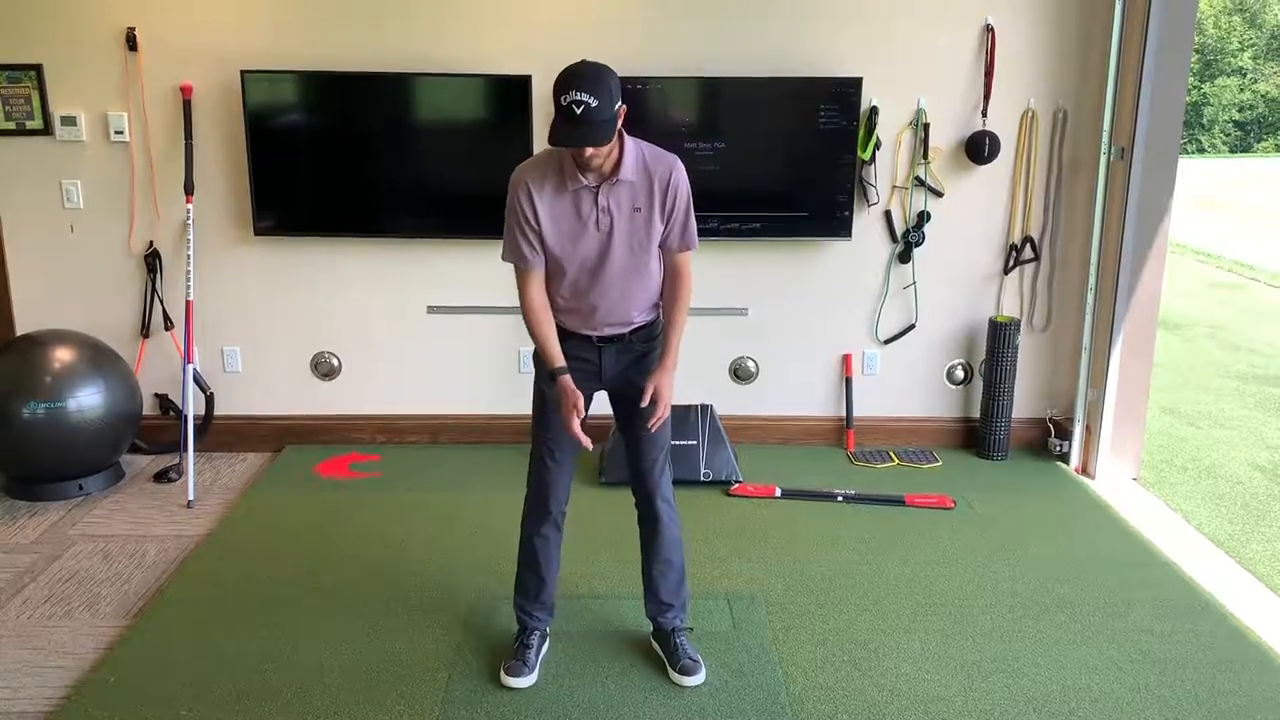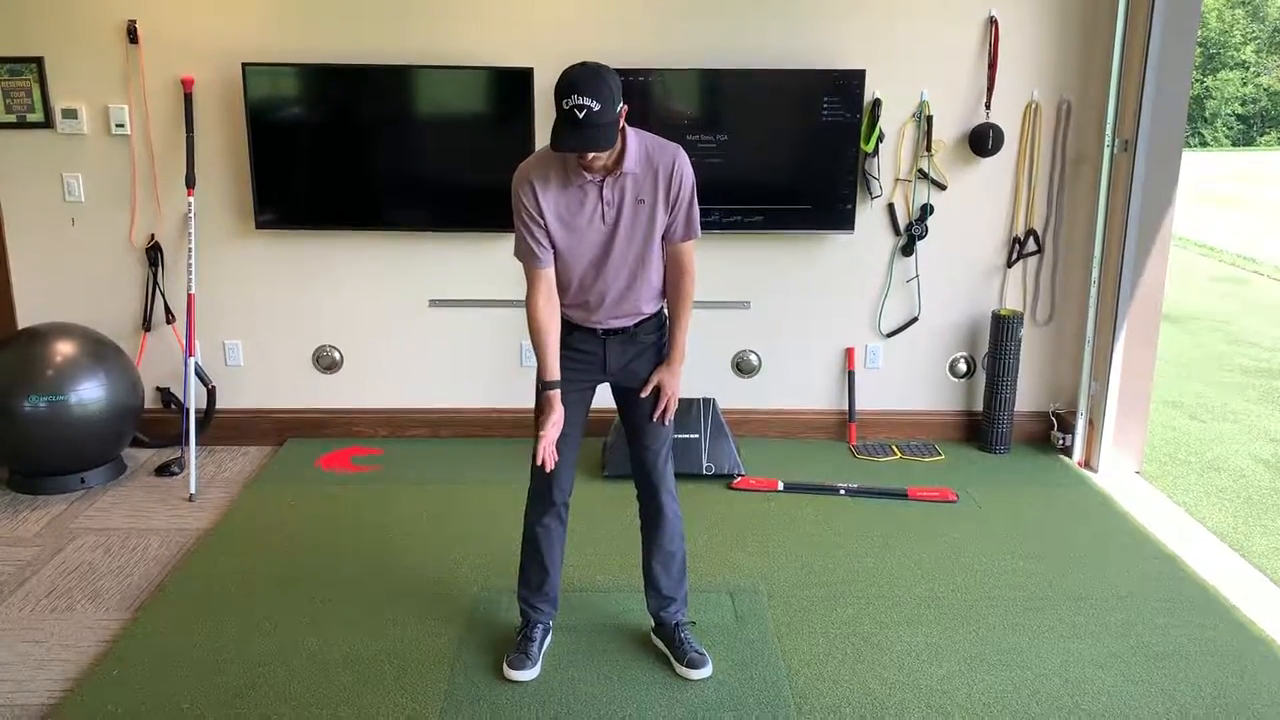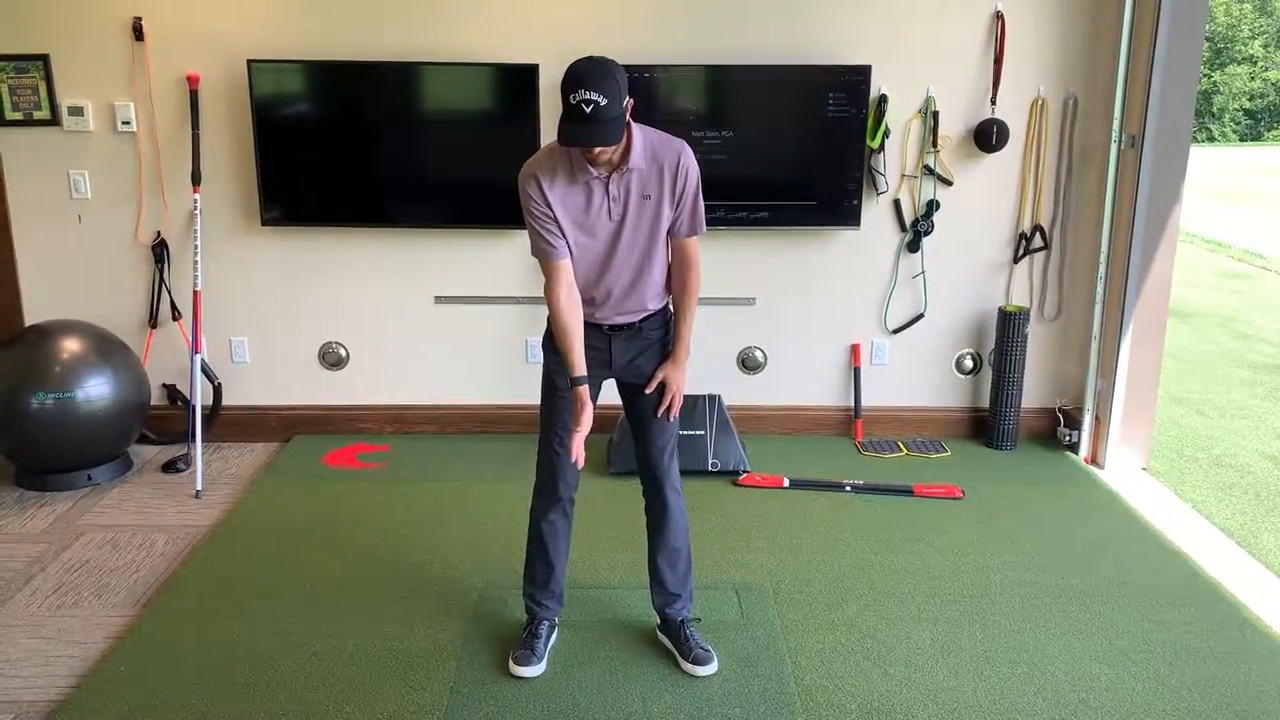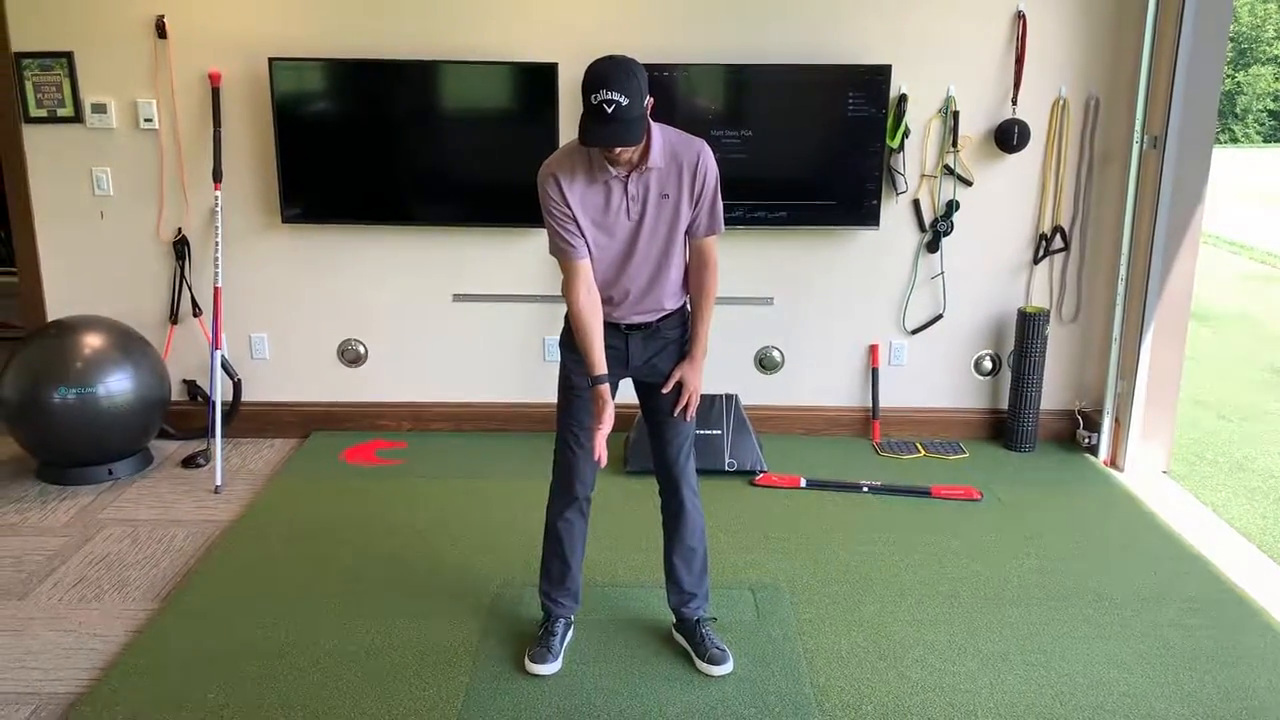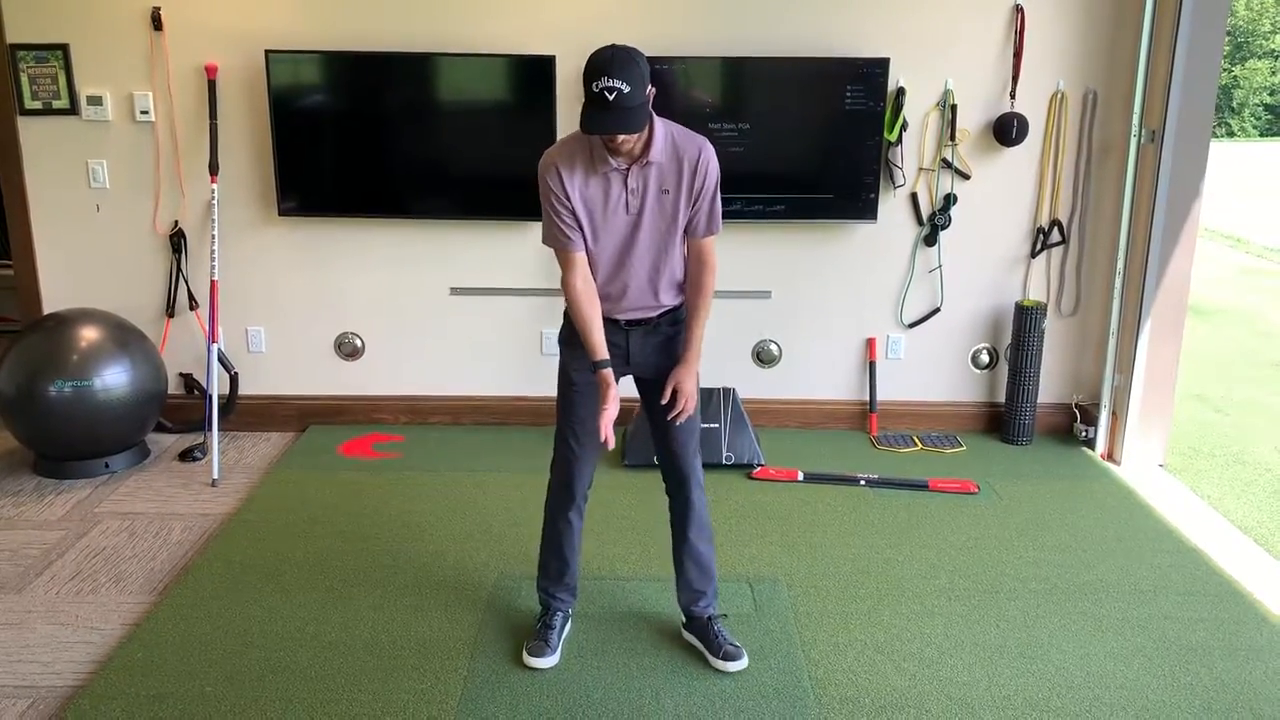
dt=1s
person 1, frame 1
left shoulder: (665, 173)
right shoulder: (530, 182)
left elbow: (679, 271)
right elbow: (531, 287)
left wrist: (667, 366)
right wrist: (561, 379)
left hip: (639, 348)
right hip: (566, 350)
left knee: (655, 493)
right knee: (546, 497)
left ankle: (669, 625)
right ankle: (532, 628)
person 1, frame 2
left shoulder: (669, 164)
right shoulder: (533, 179)
left elbow: (681, 265)
right elbow: (541, 287)
left wrist: (675, 360)
right wrist: (552, 392)
left hip: (643, 339)
right hip: (570, 340)
left knee: (658, 486)
right knee: (548, 489)
left ankle: (670, 620)
right ankle: (536, 621)
person 1, frame 3
left shoulder: (674, 159)
right shoulder: (539, 176)
left elbow: (685, 259)
right elbow: (561, 283)
left wrist: (680, 355)
right wrist: (579, 386)
left hip: (649, 334)
right hip: (575, 335)
left knee: (663, 482)
right knee: (554, 485)
left ankle: (675, 616)
right ankle: (541, 618)
person 1, frame 4
left shoulder: (693, 159)
right shoulder: (559, 175)
left elbow: (704, 259)
right elbow: (579, 281)
left wrist: (697, 355)
right wrist: (600, 386)
left hip: (666, 333)
right hip: (593, 334)
left knee: (680, 482)
right knee: (571, 483)
left ankle: (690, 615)
right ankle: (557, 616)
person 1, frame 5
left shoulder: (694, 155)
right shoulder: (560, 166)
left elbow: (702, 260)
right elbow: (575, 273)
left wrist: (691, 361)
right wrist: (603, 374)
left hip: (666, 329)
right hip: (590, 332)
left knee: (686, 478)
right knee: (570, 479)
left ankle: (700, 613)
right ankle: (556, 608)
